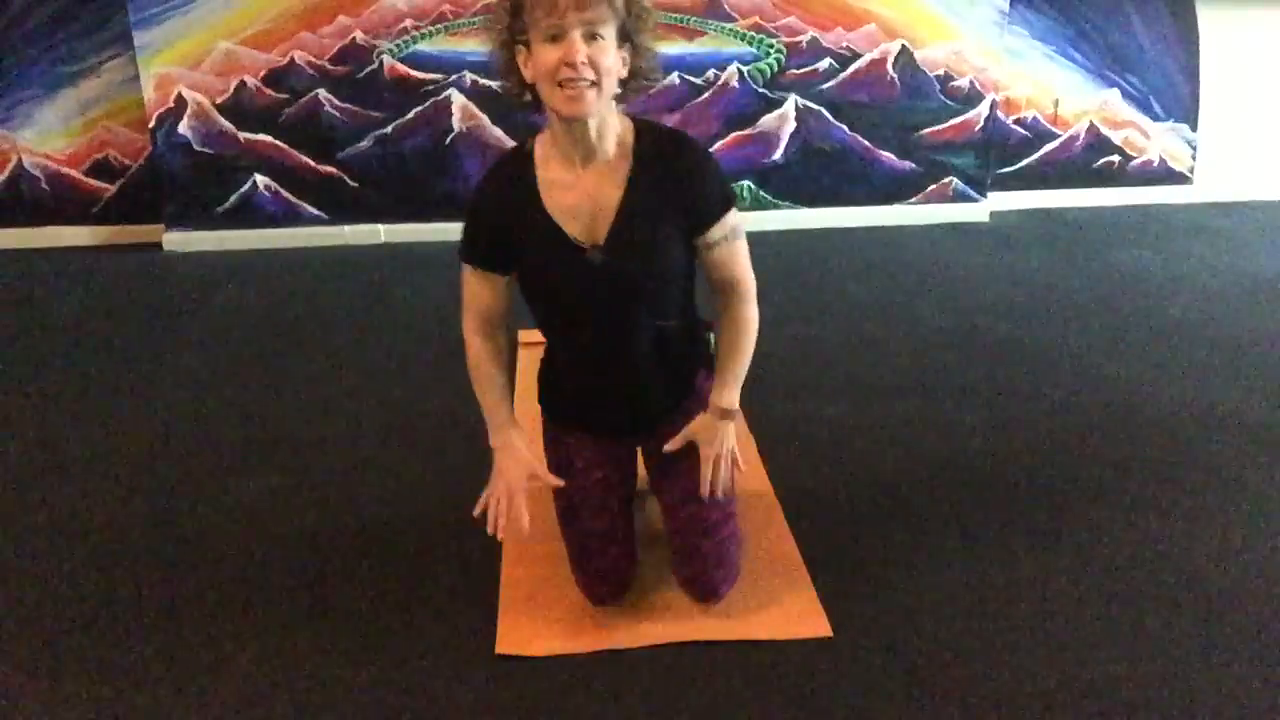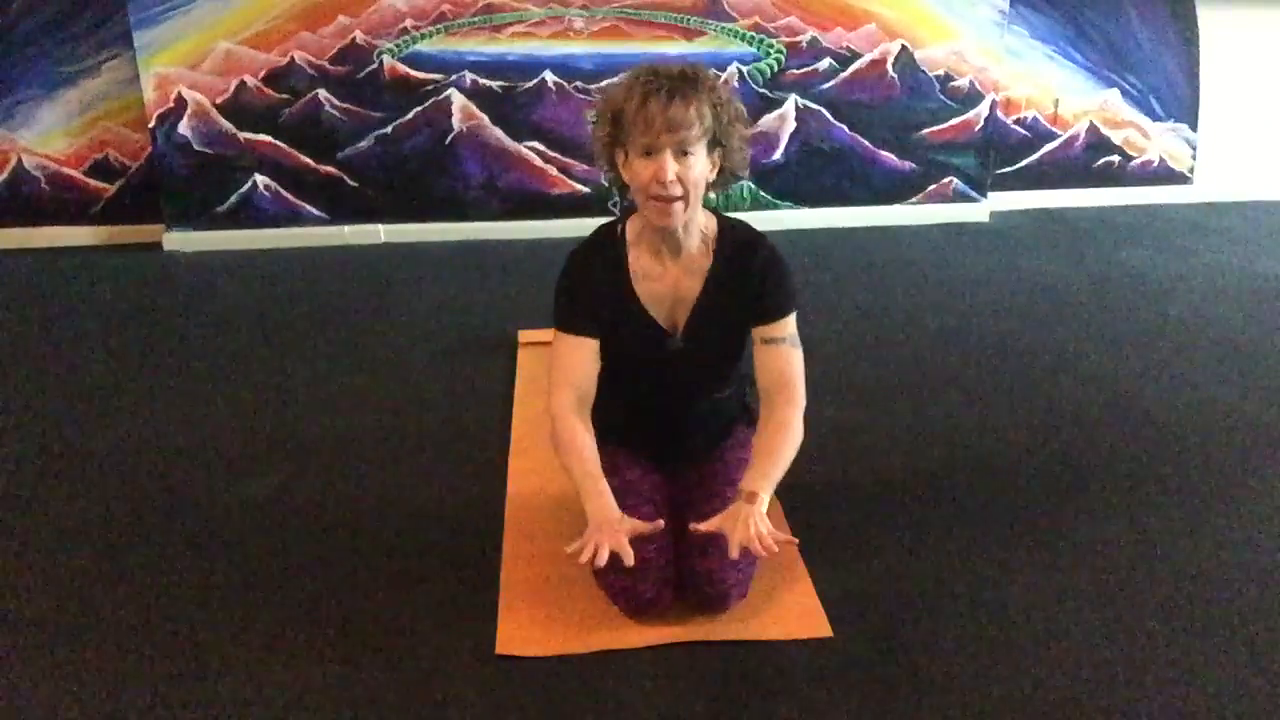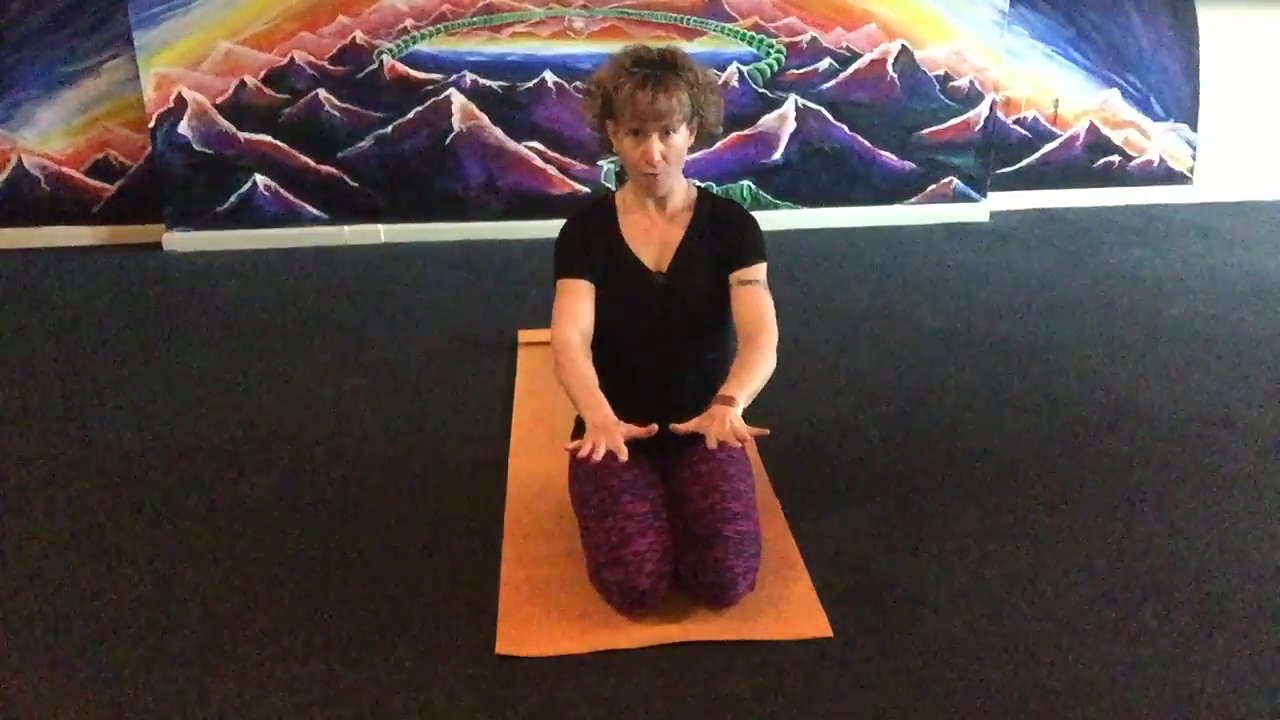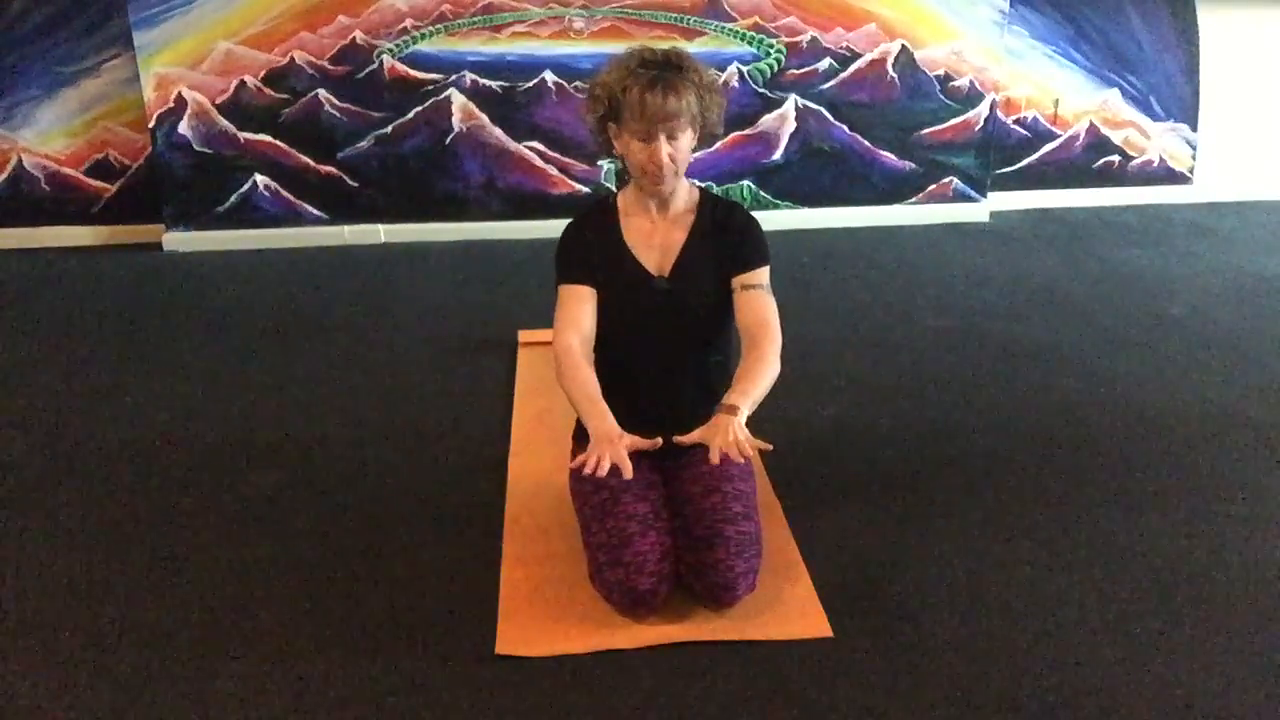
dt=1s
person 1, frame 1
left shoulder: (682, 165)
right shoulder: (502, 192)
left elbow: (738, 294)
right elbow: (483, 330)
left wrist: (722, 407)
right wrist: (506, 440)
left hip: (681, 396)
right hip: (579, 416)
left knee: (710, 581)
right knee: (604, 586)
left ankle: (667, 493)
right ankle: (625, 486)
person 1, frame 2
left shoulder: (755, 262)
right shoulder: (590, 266)
left elbow: (786, 400)
right elbow: (568, 404)
left wrist: (752, 498)
right wrist: (601, 510)
left hip: (718, 438)
right hip: (624, 442)
left knee: (718, 589)
right knee: (639, 593)
left ankle: (701, 502)
right ankle: (646, 501)
person 1, frame 3
left shoulder: (731, 225)
right shoulder: (586, 230)
left elbow: (761, 339)
right elbow: (570, 339)
left wrist: (728, 405)
right wrist: (599, 417)
left hip: (703, 433)
right hip: (618, 433)
left knee: (726, 582)
right knee: (635, 588)
left ankle: (679, 498)
right ankle: (648, 497)
person 1, frame 4
left shoulder: (733, 227)
right shoulder: (588, 233)
left elbow: (765, 342)
right elbow: (571, 345)
left wrist: (731, 413)
right wrist: (603, 428)
left hip: (704, 430)
right hip: (617, 434)
left knee: (726, 583)
right knee: (637, 589)
left ankle: (676, 500)
right ankle: (645, 498)
